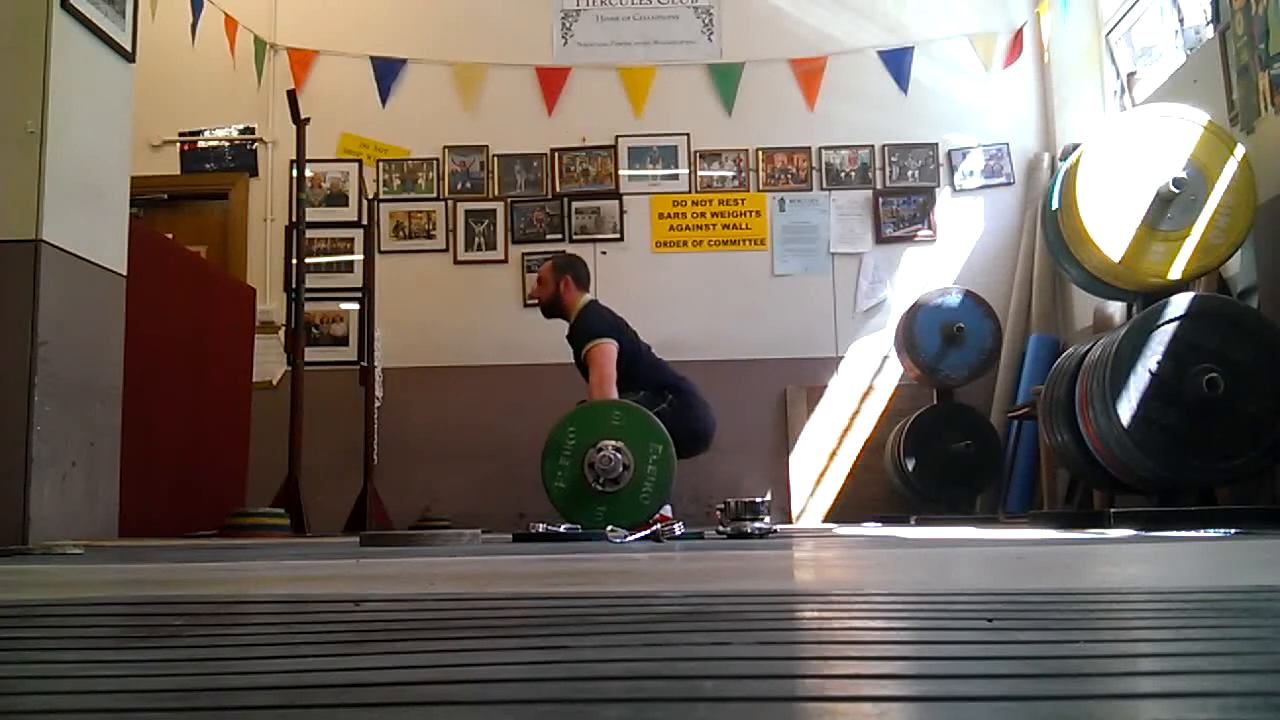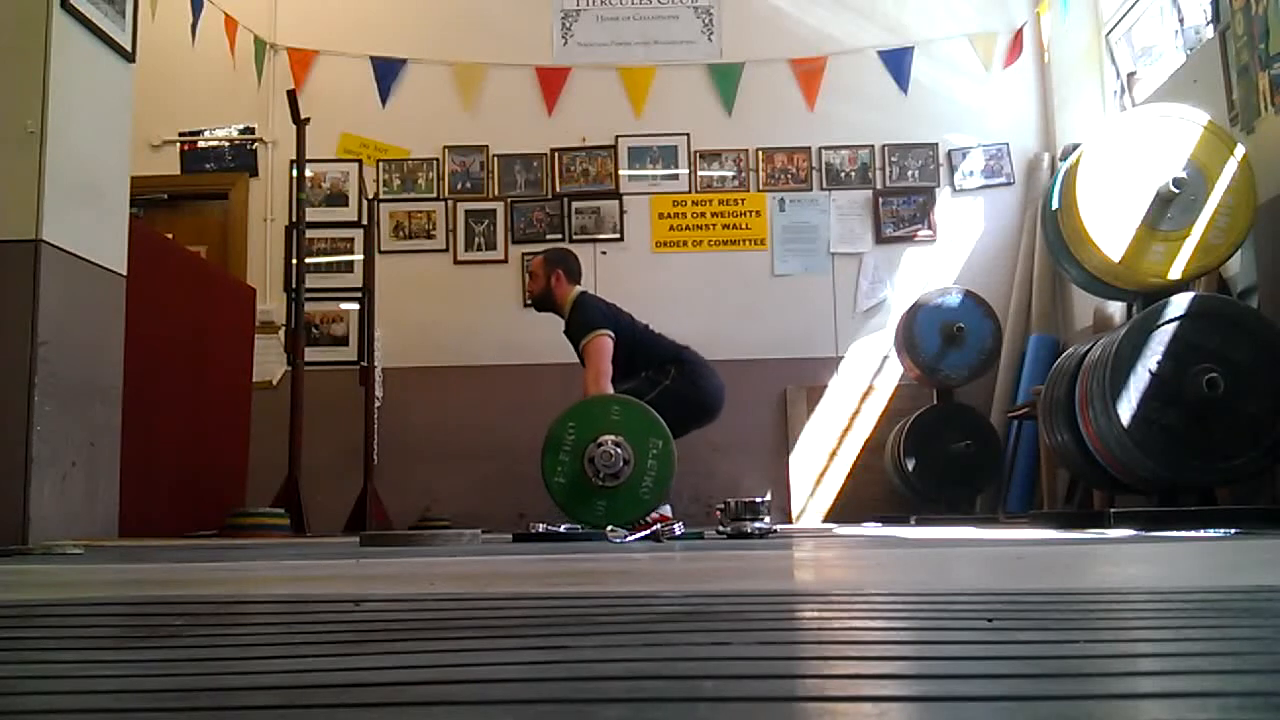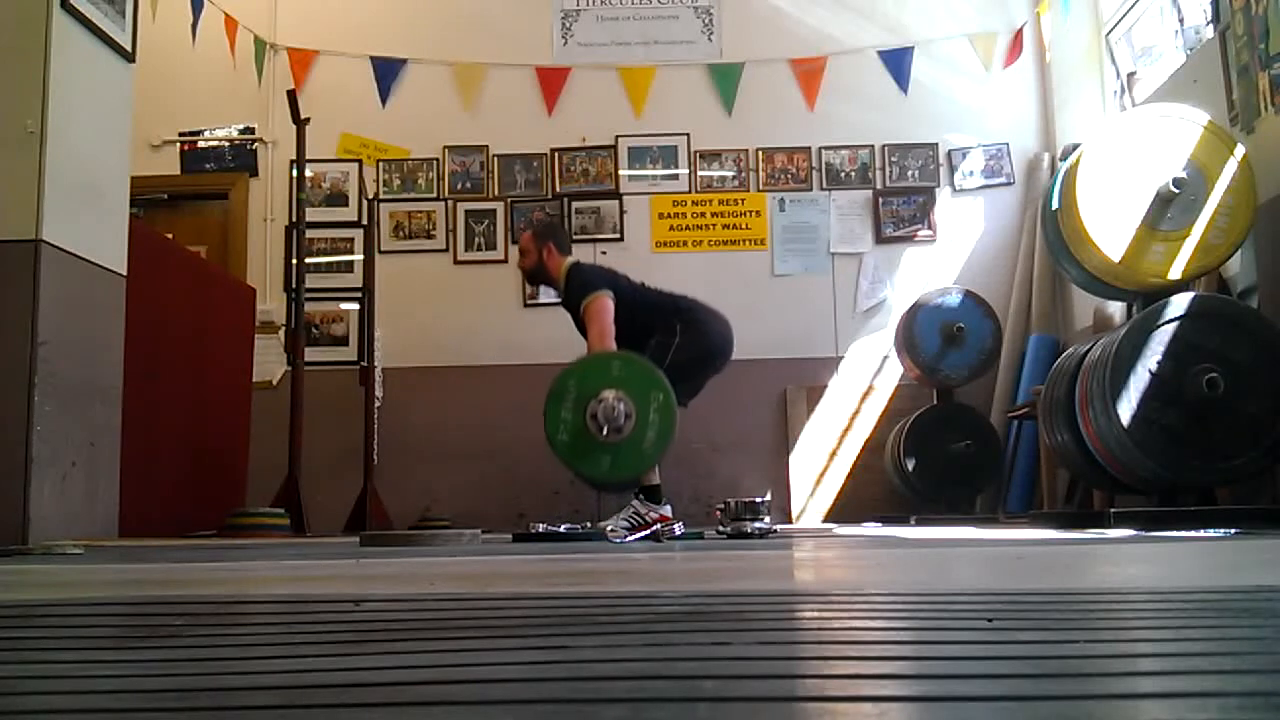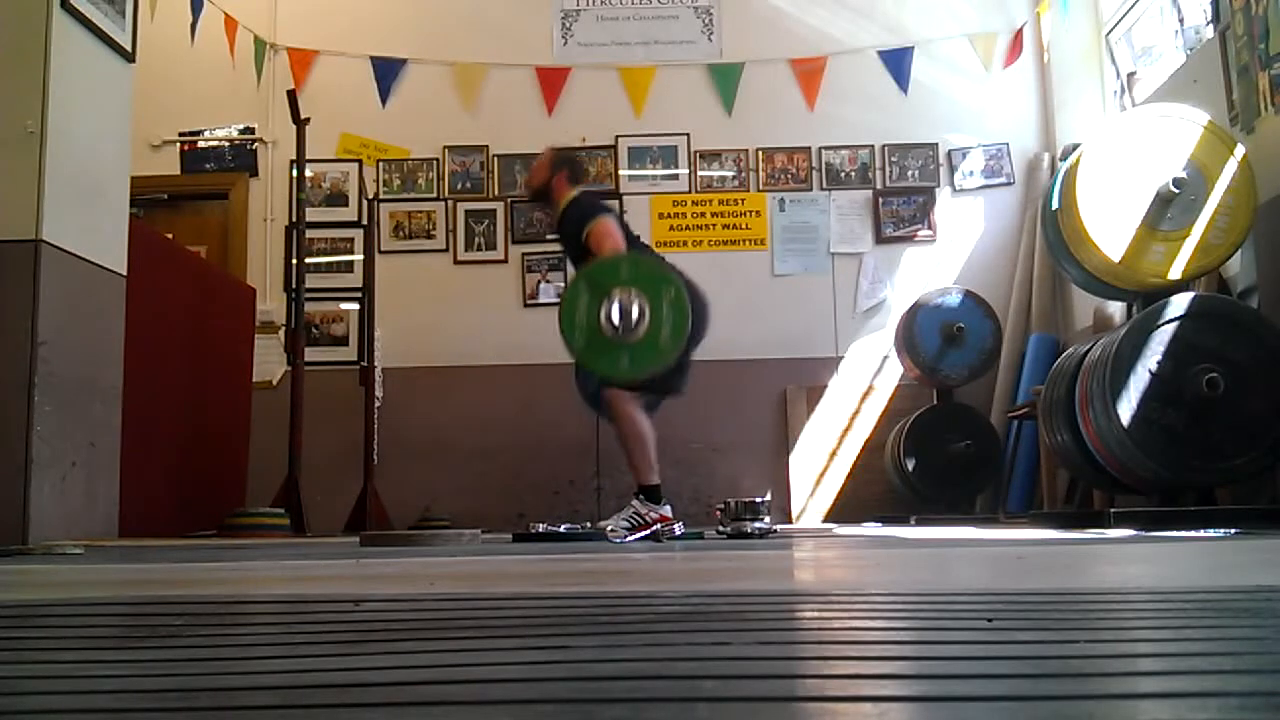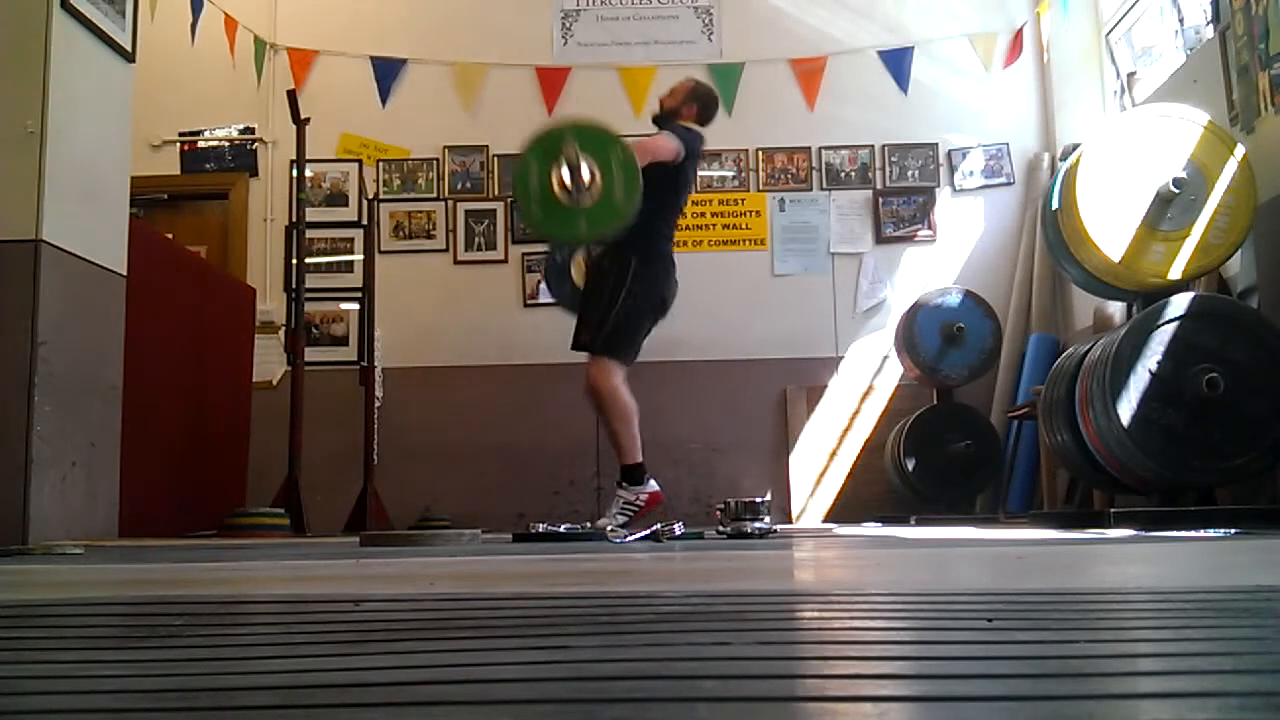
dt=0.3s
person 1, frame 1
left shoulder: (591, 322)
right shoulder: (593, 320)
left elbow: (604, 379)
right elbow: (604, 388)
left hip: (681, 413)
right hip: (687, 416)
person 1, frame 2
left shoulder: (586, 313)
right shoulder: (586, 312)
left elbow: (599, 379)
right elbow: (601, 379)
left hip: (690, 381)
right hip: (697, 384)
left ankle: (650, 506)
person 1, frame 3
left shoulder: (583, 279)
right shoulder: (578, 283)
left elbow: (603, 339)
right elbow: (603, 343)
left hip: (696, 331)
right hip: (700, 334)
left ankle: (652, 505)
right ankle: (650, 501)
person 1, frame 4
left shoulder: (584, 212)
right shoulder: (574, 219)
left elbow: (614, 255)
left knee: (621, 398)
right knee: (620, 399)
left ankle: (652, 506)
right ankle: (646, 502)
person 1, frame 5
left shoulder: (678, 138)
right shoulder: (677, 148)
left elbow: (645, 149)
left hip: (639, 267)
right hip: (634, 269)
left knee: (602, 374)
right knee: (605, 379)
left ankle: (637, 484)
right ankle: (635, 484)
